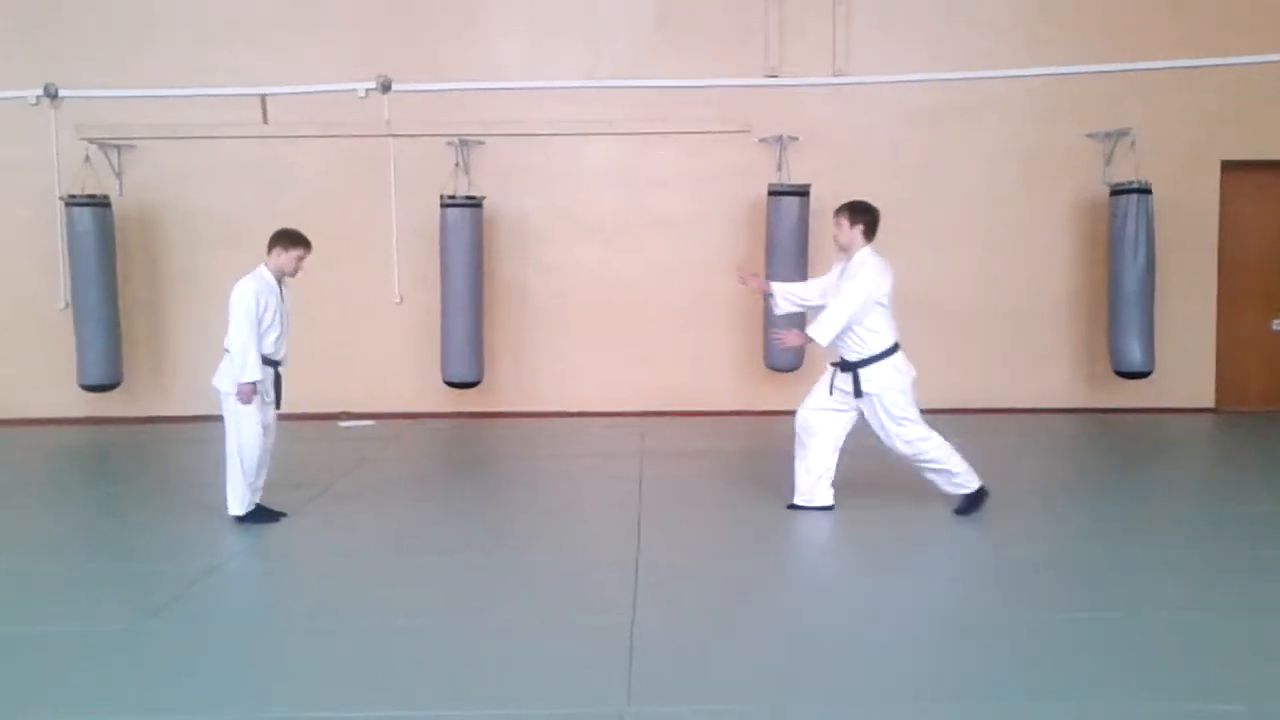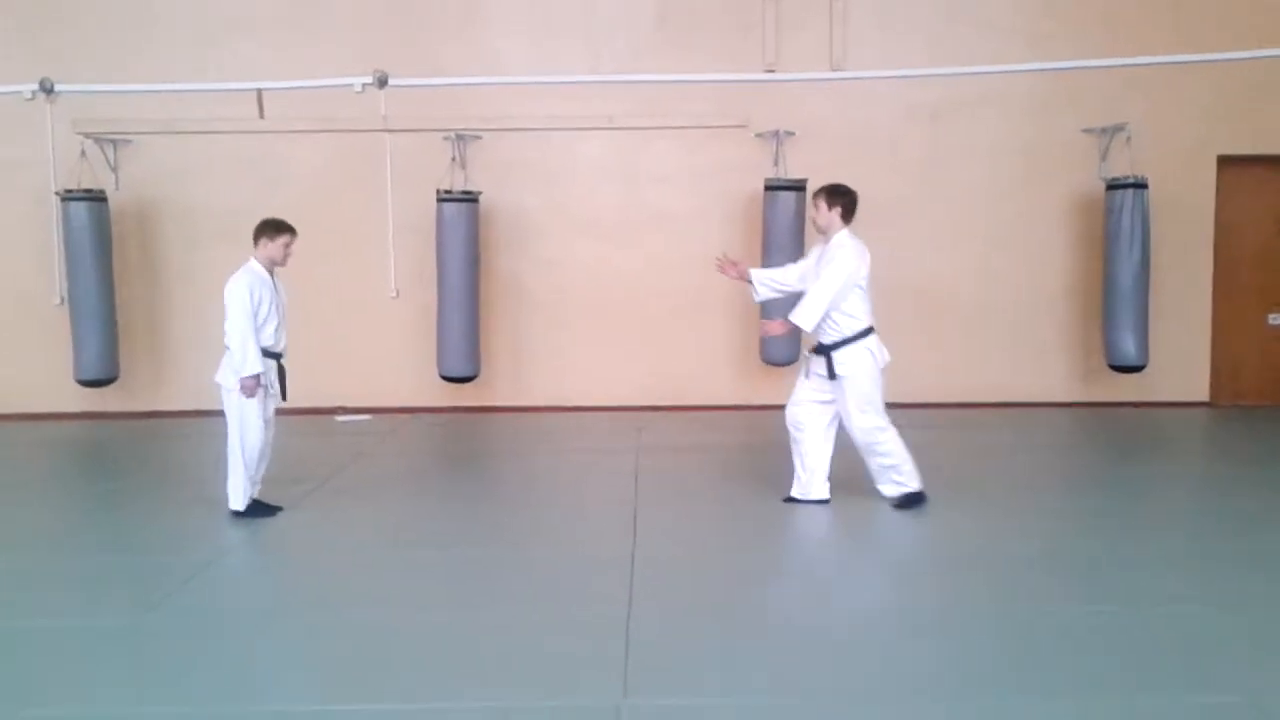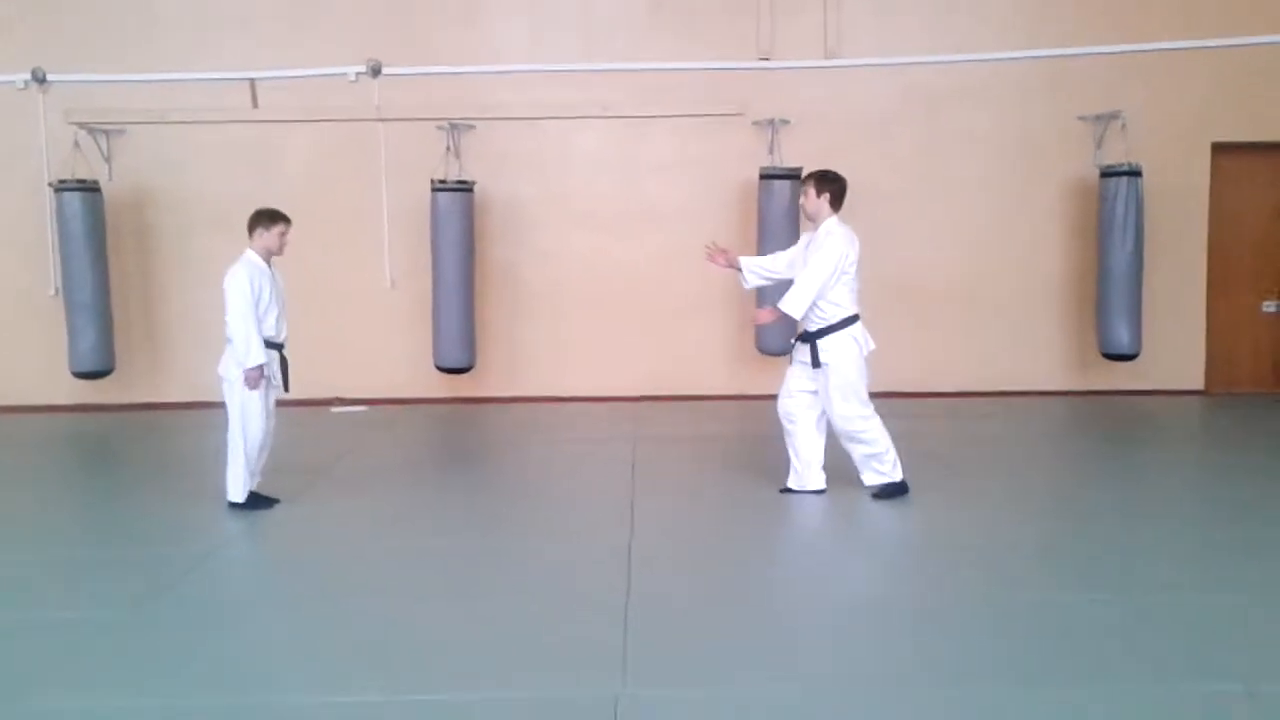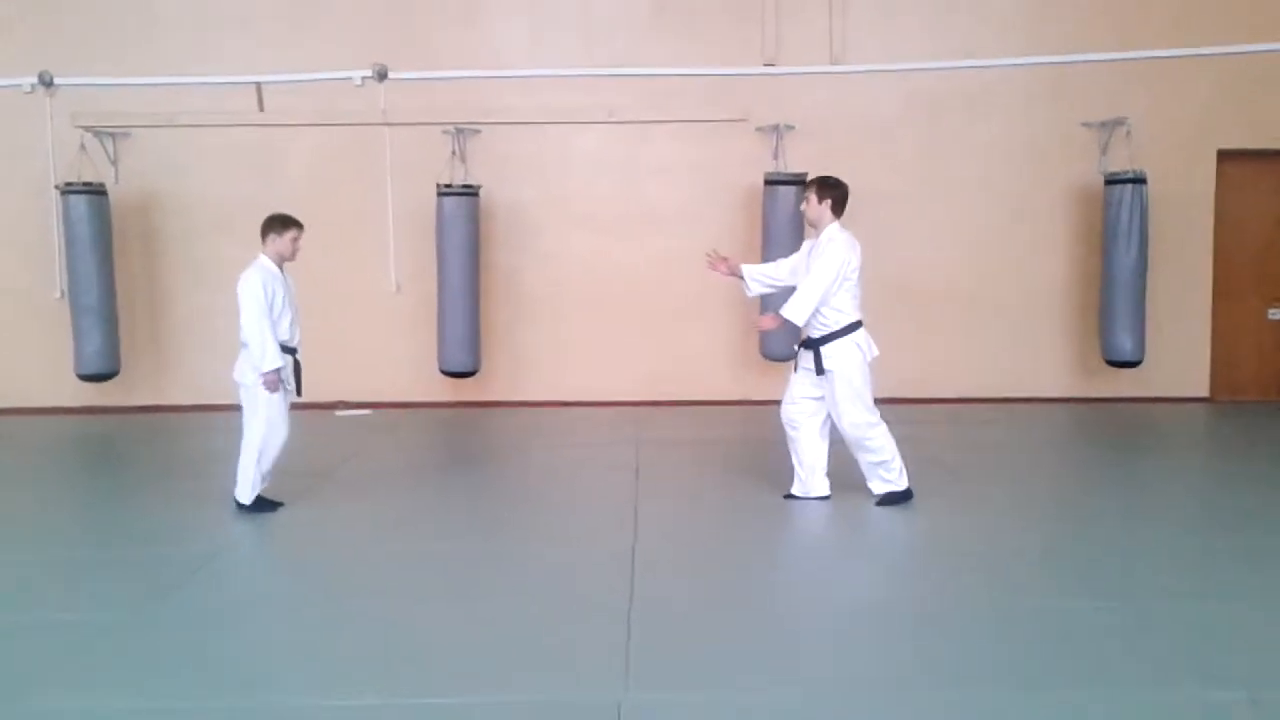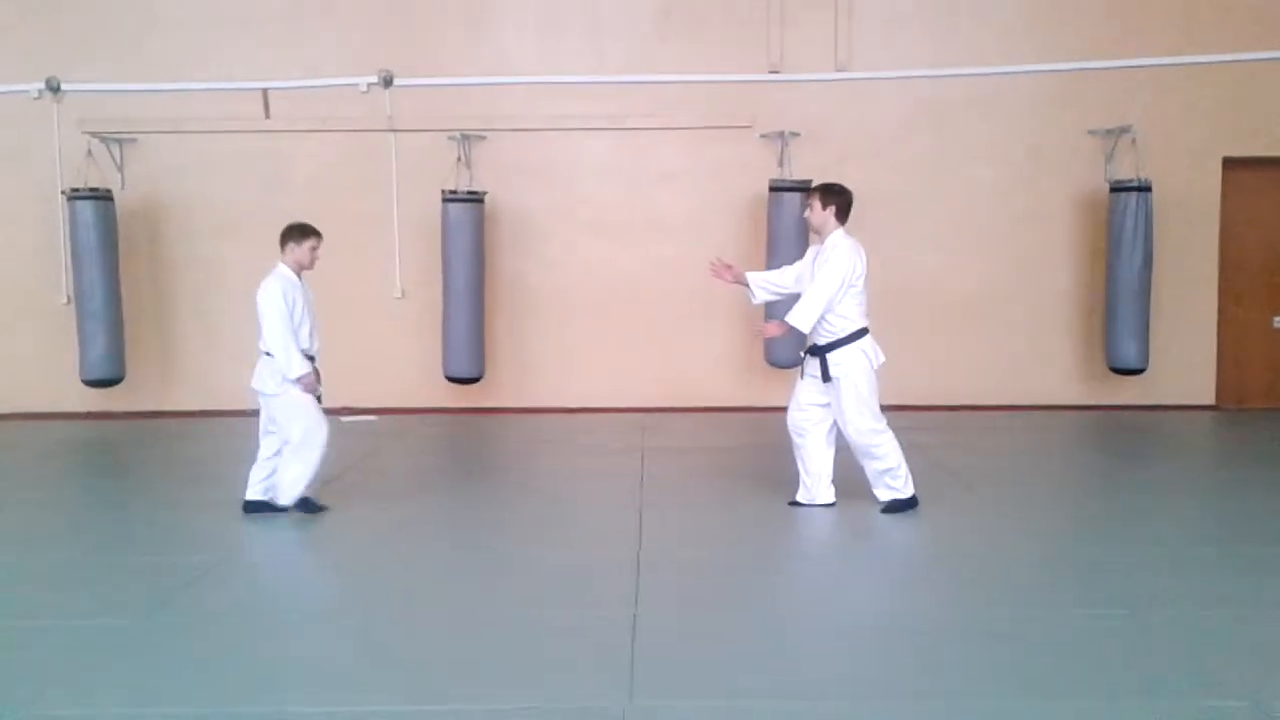
dt=0.2s
person 1, frame 1
left shoulder: (872, 269)
right shoulder: (844, 267)
left elbow: (842, 310)
right elbow: (814, 292)
left wrist: (805, 337)
right wrist: (768, 289)
left hip: (880, 371)
right hip: (849, 370)
left knee: (910, 437)
right knee: (812, 421)
left ankle: (969, 488)
right ankle: (813, 497)
person 1, frame 2
left shoulder: (850, 250)
right shoulder: (823, 252)
left elbow: (823, 294)
right elbow: (792, 277)
left wrist: (788, 324)
right wrist: (746, 275)
left hip: (854, 353)
right hip: (828, 353)
left knee: (866, 425)
right knee: (803, 415)
left ankle: (908, 488)
right ankle: (812, 490)
person 1, frame 3
left shoulder: (839, 237)
right shoulder: (812, 239)
left elbow: (813, 281)
right elbow: (781, 264)
left wrist: (778, 312)
right wrist: (734, 263)
left hip: (839, 341)
right hip: (814, 341)
left knee: (850, 414)
right knee: (795, 406)
left ankle: (890, 478)
right ankle: (807, 480)
person 1, frame 4
left shoulder: (841, 244)
right shoulder: (814, 246)
left elbow: (815, 287)
right elbow: (783, 271)
left wrist: (780, 318)
right wrist: (736, 270)
left hip: (842, 348)
right hip: (817, 348)
left knee: (857, 421)
right knee: (798, 412)
left ankle: (895, 485)
right ankle: (811, 486)
person 1, frame 5
left shoulder: (846, 250)
right shoulder: (819, 253)
left elbow: (820, 295)
right elbow: (789, 279)
left wrist: (785, 325)
right wrist: (740, 278)
left hip: (848, 355)
right hip: (823, 355)
left knee: (863, 428)
right knee: (804, 420)
left ankle: (901, 493)
right ankle: (816, 493)
person 2, frame 1
left shoulder: (279, 289)
right shoulder: (251, 287)
right elbow: (242, 337)
right wrist: (247, 380)
left hip: (265, 376)
right hip: (245, 377)
left knee: (262, 442)
right knee: (247, 442)
left ankle: (251, 501)
right ankle: (242, 507)
person 2, frame 2
left shoulder: (271, 281)
right shoulder: (244, 281)
right elbow: (240, 331)
right wrist: (249, 373)
left hip: (266, 370)
right hip: (247, 372)
left knee: (261, 437)
right knee: (248, 438)
left ankle: (249, 496)
right ankle: (240, 502)
person 2, frame 3
left shoulder: (268, 271)
right shoulder: (243, 272)
right elbow: (242, 323)
right wrist: (253, 364)
left hip: (266, 361)
right hip: (249, 364)
left knee: (261, 429)
right knee: (248, 430)
left ankle: (246, 488)
right ankle: (238, 494)
person 2, frame 4
left shoulder: (279, 276)
right shoulder: (256, 277)
right elbow: (256, 328)
right wrist: (270, 367)
left hip: (276, 365)
right hip: (261, 368)
left knee: (270, 431)
right knee: (268, 433)
left ankle: (250, 494)
right ankle: (246, 494)
person 2, frame 5
left shoulder: (295, 284)
right shoulder: (276, 285)
right elbow: (278, 337)
left wrist: (305, 370)
right wrist: (302, 372)
left hip: (289, 373)
right hip: (282, 374)
left knee: (279, 437)
right knee: (312, 431)
left ankle: (258, 497)
right ankle: (289, 495)
